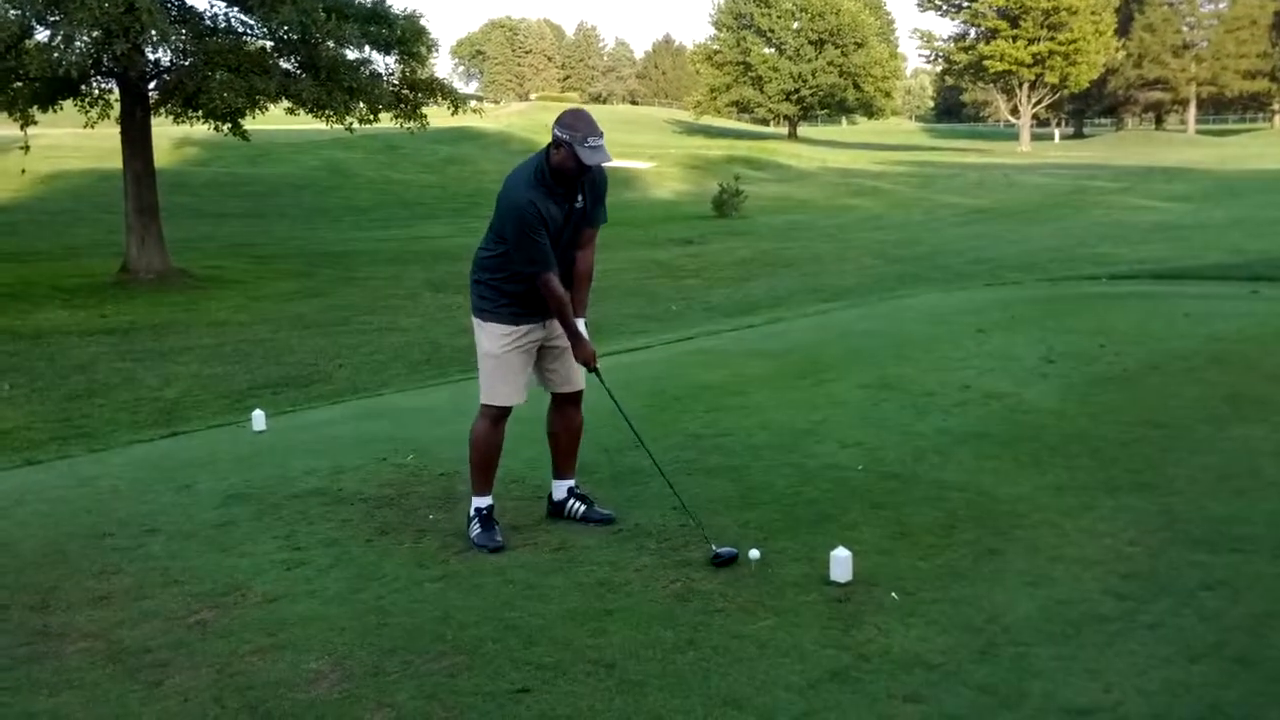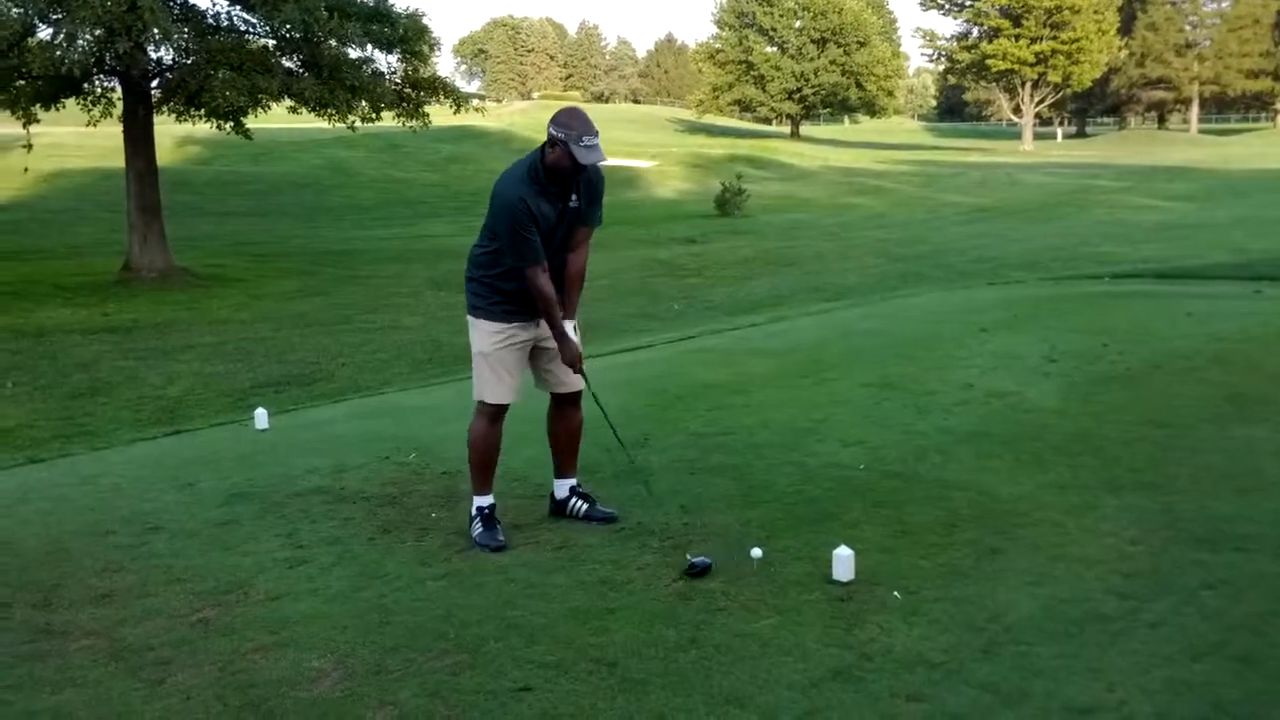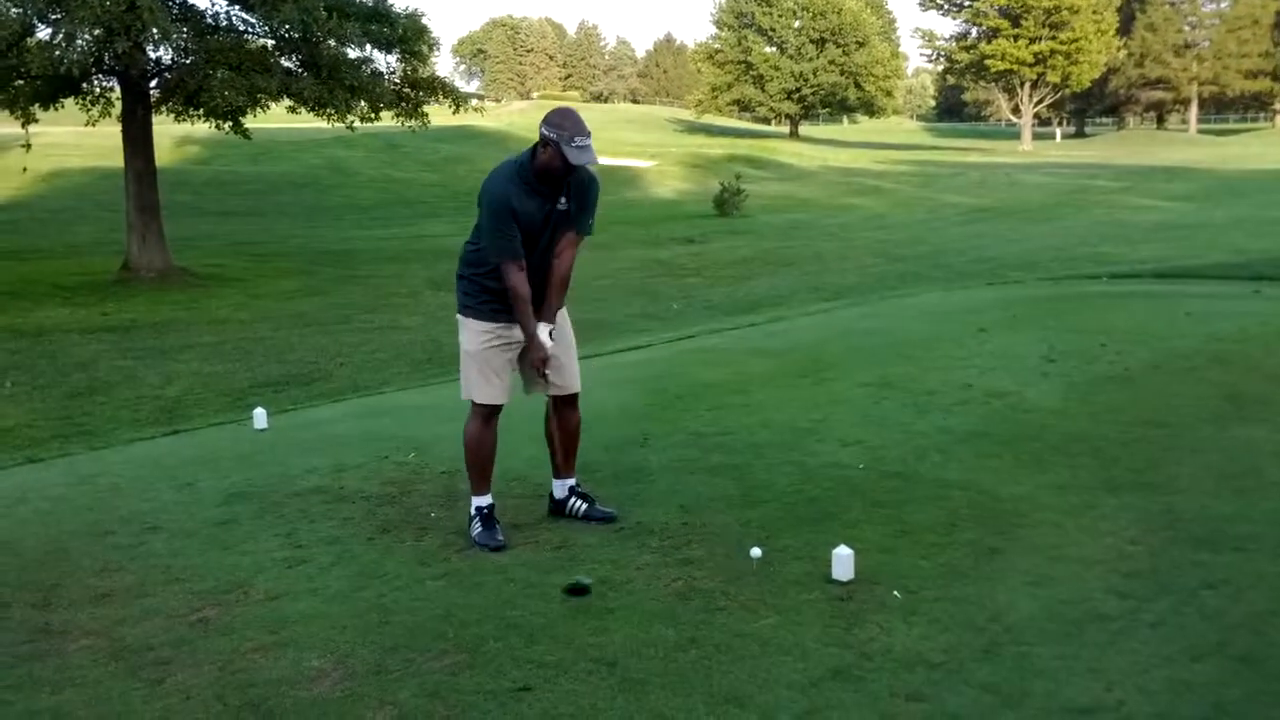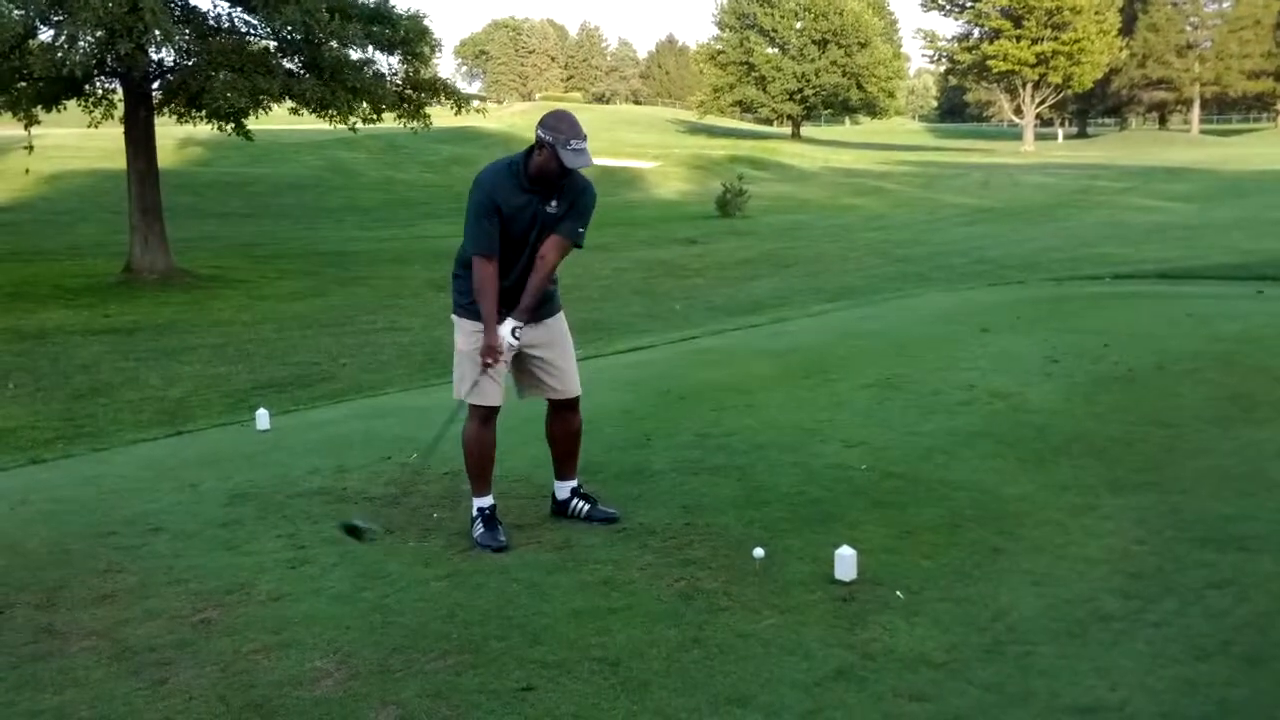
dt=0.1s
person 1, frame 1
left shoulder: (594, 179)
right shoulder: (522, 195)
left elbow: (583, 251)
right elbow: (544, 277)
left wrist: (579, 321)
right wrist: (574, 340)
left hip: (559, 304)
right hip: (504, 307)
left knee: (570, 395)
right knee: (497, 408)
left ankle: (563, 494)
right ankle: (480, 508)
person 1, frame 2
left shoulder: (591, 179)
right shoulder: (515, 192)
left elbow: (576, 253)
right elbow: (535, 274)
left wrist: (570, 322)
right wrist: (562, 340)
left hip: (553, 304)
right hip: (498, 305)
left knee: (569, 395)
right knee: (492, 406)
left ankle: (565, 493)
right ankle: (482, 508)
person 1, frame 3
left shoulder: (585, 185)
right shoulder: (503, 187)
left elbow: (564, 258)
right elbow: (509, 270)
left wrist: (547, 325)
right wrist: (530, 339)
left hip: (545, 304)
right hip: (489, 308)
left knee: (566, 397)
right knee: (486, 407)
left ankle: (564, 492)
right ankle: (481, 508)
person 1, frame 4
left shoulder: (580, 191)
right shoulder: (492, 183)
left elbow: (546, 260)
right elbow: (483, 262)
left wrist: (517, 323)
right wrist: (490, 330)
left hip: (539, 309)
right hip: (482, 309)
left knee: (566, 400)
right knee: (483, 408)
left ankle: (566, 493)
right ankle: (483, 509)
